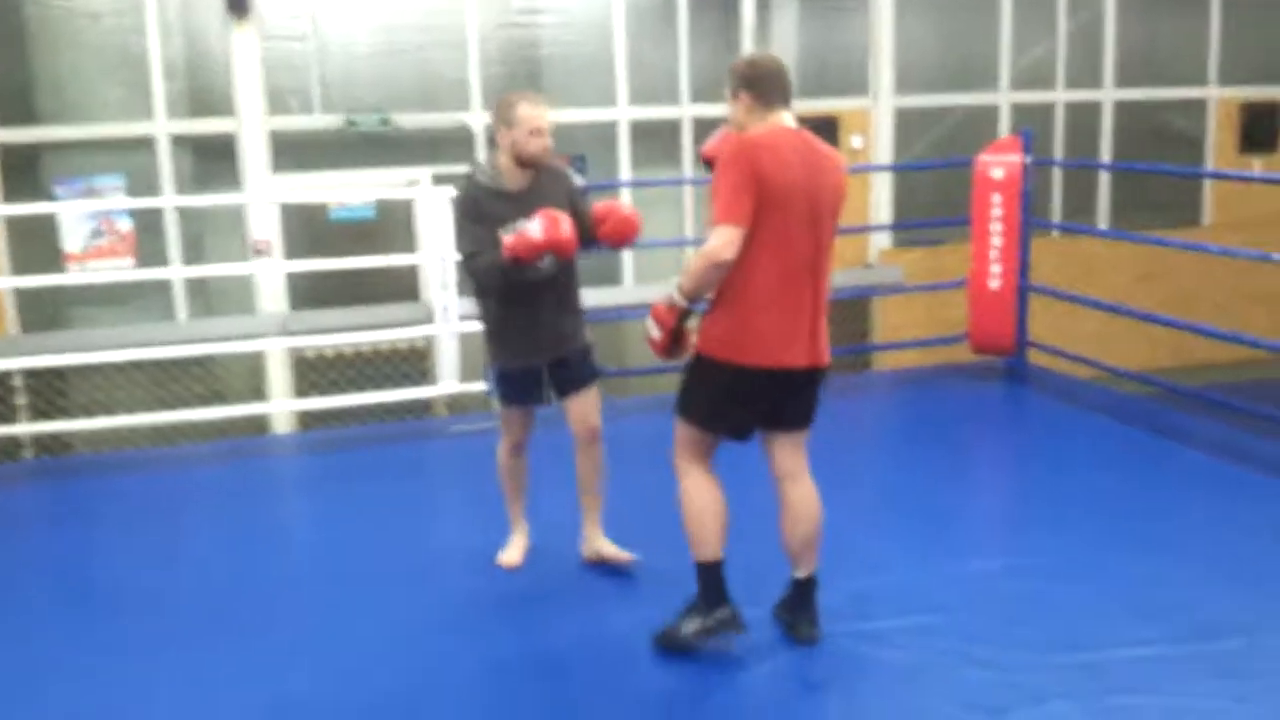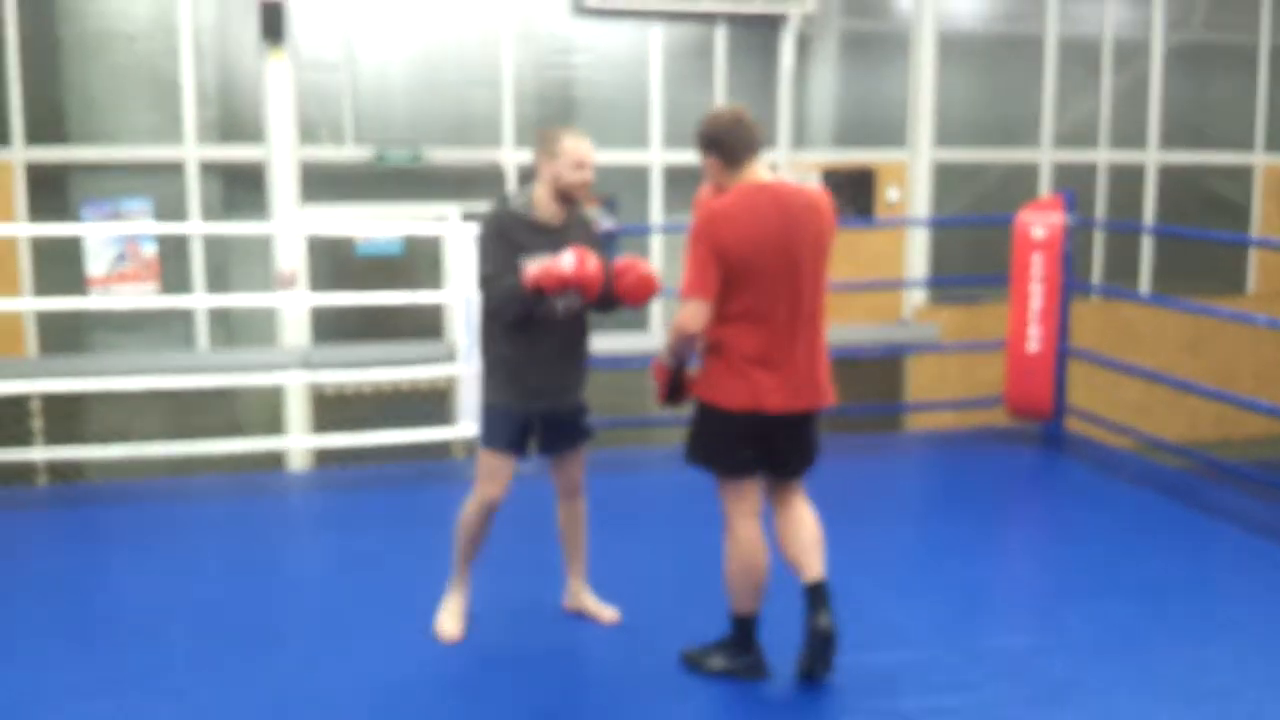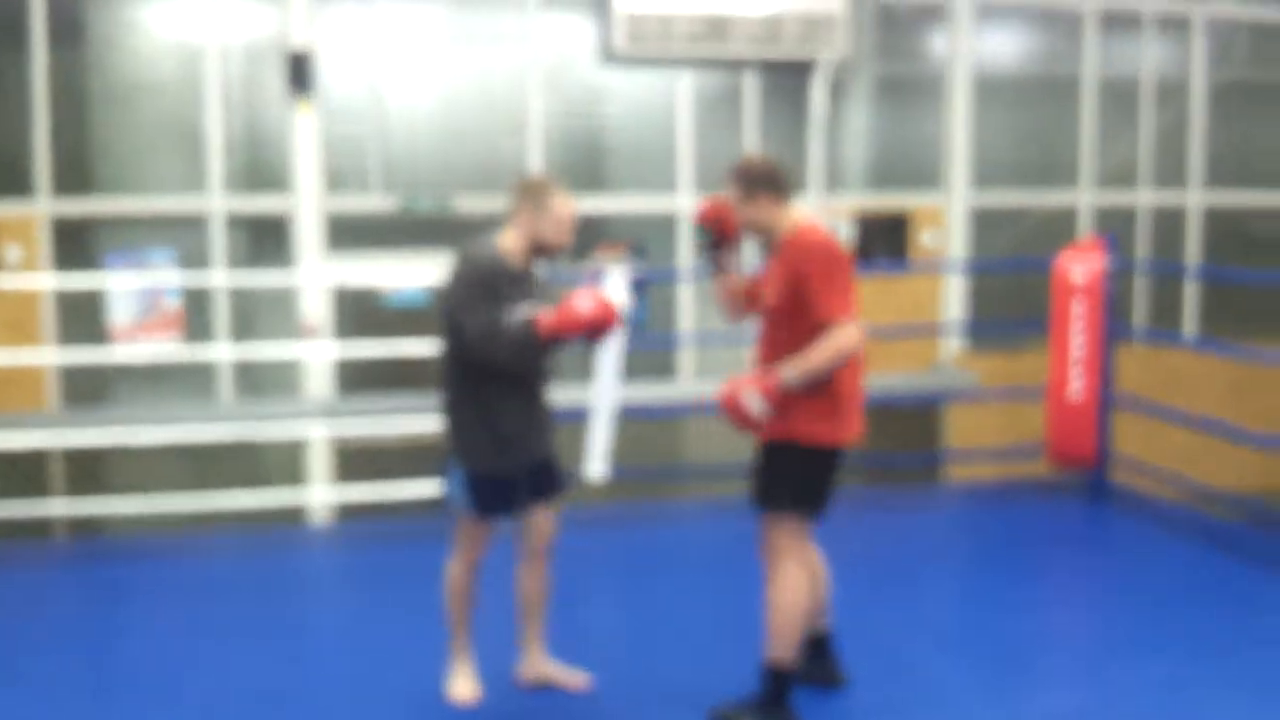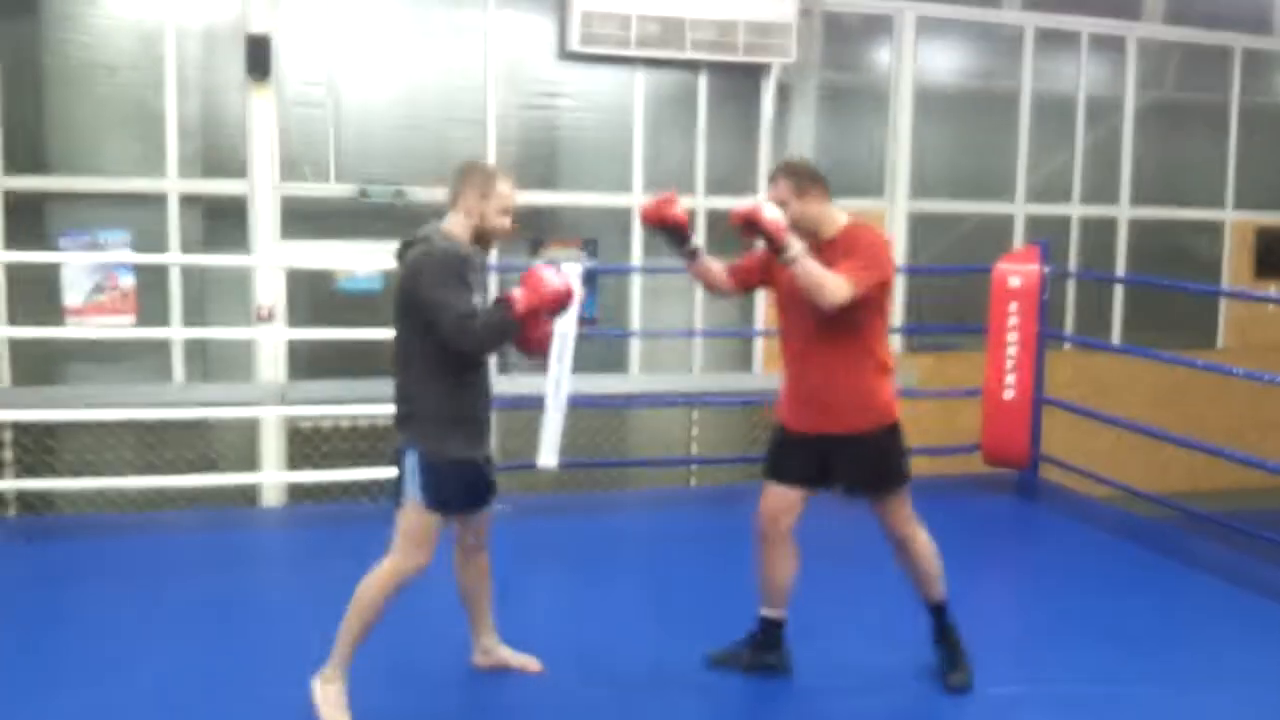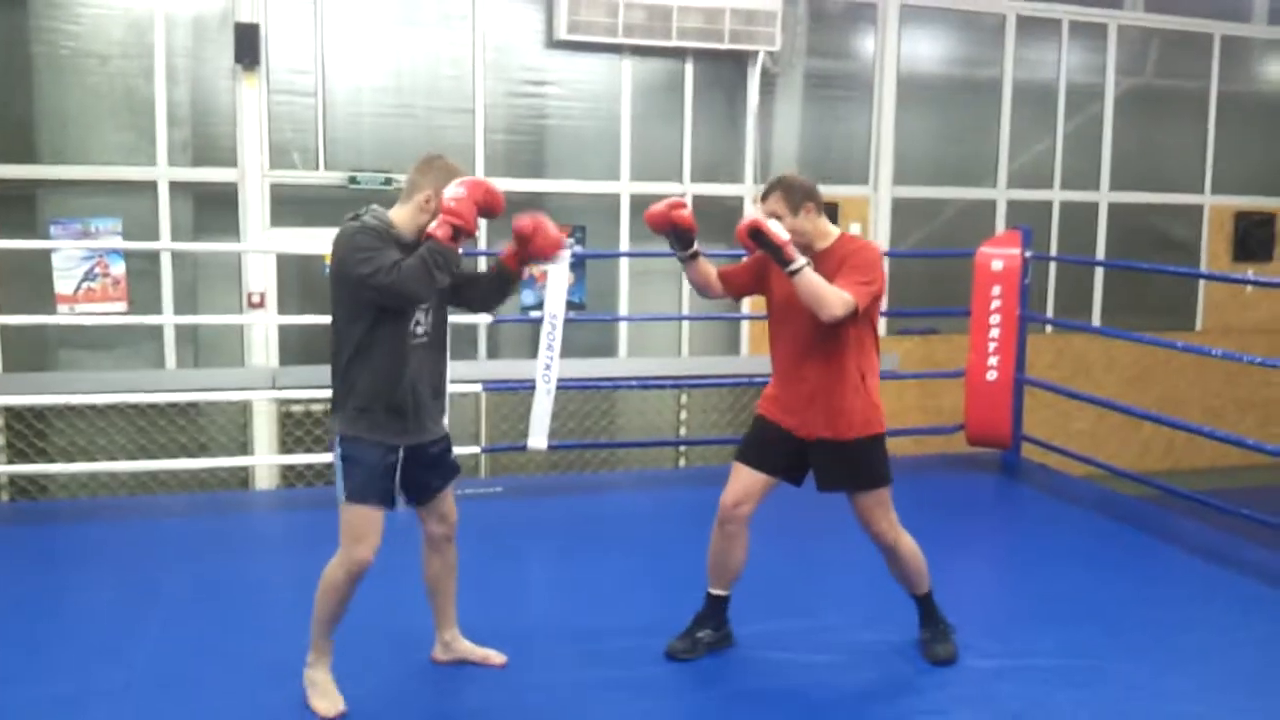
dt=0.7s
person 1, frame 1
left shoulder: (745, 152)
right shoulder: (830, 162)
left elbow: (723, 251)
left wrist: (675, 305)
left hip: (736, 343)
right hip: (804, 345)
left knee: (691, 458)
right knee: (792, 472)
left ankle: (713, 601)
right ankle: (802, 605)
person 1, frame 2
left shoulder: (714, 220)
right shoulder: (819, 205)
left elbow: (692, 321)
left wrist: (670, 363)
left hip: (735, 390)
right hip: (802, 386)
left knee: (742, 515)
right knee: (789, 496)
left ankle: (743, 646)
right ankle: (819, 606)
person 1, frame 3
left shoulder: (813, 250)
right shoulder: (789, 251)
left elbow: (846, 339)
right elbow: (736, 306)
left wrist: (772, 385)
right wrist: (720, 252)
left hip: (808, 425)
right hip: (802, 422)
left knee: (782, 556)
right knee: (795, 542)
right ankle: (820, 655)
person 1, frame 4
left shoulder: (868, 243)
right shoulder: (781, 246)
left elbow: (831, 295)
right elbow: (724, 281)
left wrist: (782, 238)
right wrist: (685, 243)
left hip: (865, 416)
right hip: (801, 416)
left knee: (901, 529)
right knee: (773, 525)
left ankle: (947, 639)
right ankle: (769, 644)
person 1, frame 5
left shoulder: (862, 255)
right shoulder: (772, 258)
left elbow: (831, 308)
right elbow: (713, 287)
left wrist: (787, 253)
right wrist: (686, 247)
left hip: (850, 420)
right hip: (783, 413)
left knee: (883, 530)
right knee: (732, 508)
left ankle: (932, 620)
right ankle: (712, 621)
person 2, frame 1
left shoulder: (558, 179)
right shoulder: (474, 199)
left elbow: (583, 232)
right elbow: (482, 273)
left wrist: (608, 227)
right wrist: (518, 250)
left hip: (566, 333)
right hip: (514, 341)
left knee: (590, 431)
right knee: (514, 439)
left ankle: (593, 536)
right ankle: (519, 531)
person 2, frame 2
left shoulder: (584, 229)
right shoulder: (503, 225)
left elbow: (597, 294)
right elbow: (499, 300)
left wrist: (623, 287)
right wrist: (540, 278)
left hip: (565, 385)
right hip: (511, 385)
left knee: (572, 487)
right knee: (489, 494)
left ankle: (577, 590)
right ankle: (456, 591)
person 2, frame 3
left shoulder: (522, 272)
right shoulder: (474, 276)
right elbow: (492, 348)
left wrist: (568, 323)
right wrist: (556, 324)
left hip: (529, 435)
right hip: (483, 441)
left knee: (538, 544)
right knee: (469, 553)
left ankle: (534, 659)
right ankle: (461, 661)
person 2, frame 4
left shoulder: (455, 258)
right shoulder: (430, 261)
right elbow: (465, 333)
left wrist: (520, 325)
right wrist: (525, 302)
left hip: (463, 434)
right hip: (431, 437)
left knee: (475, 540)
right knee: (410, 560)
left ankle: (487, 646)
person 2, frame 5
left shoulder: (423, 248)
right shoulder: (358, 241)
left elbow: (480, 296)
right elbow: (409, 286)
left wrist: (518, 256)
right wrist: (450, 229)
left hip: (423, 425)
right hip: (368, 428)
left knee: (442, 532)
right knee: (358, 553)
left ankle: (448, 639)
right ankle: (317, 664)
